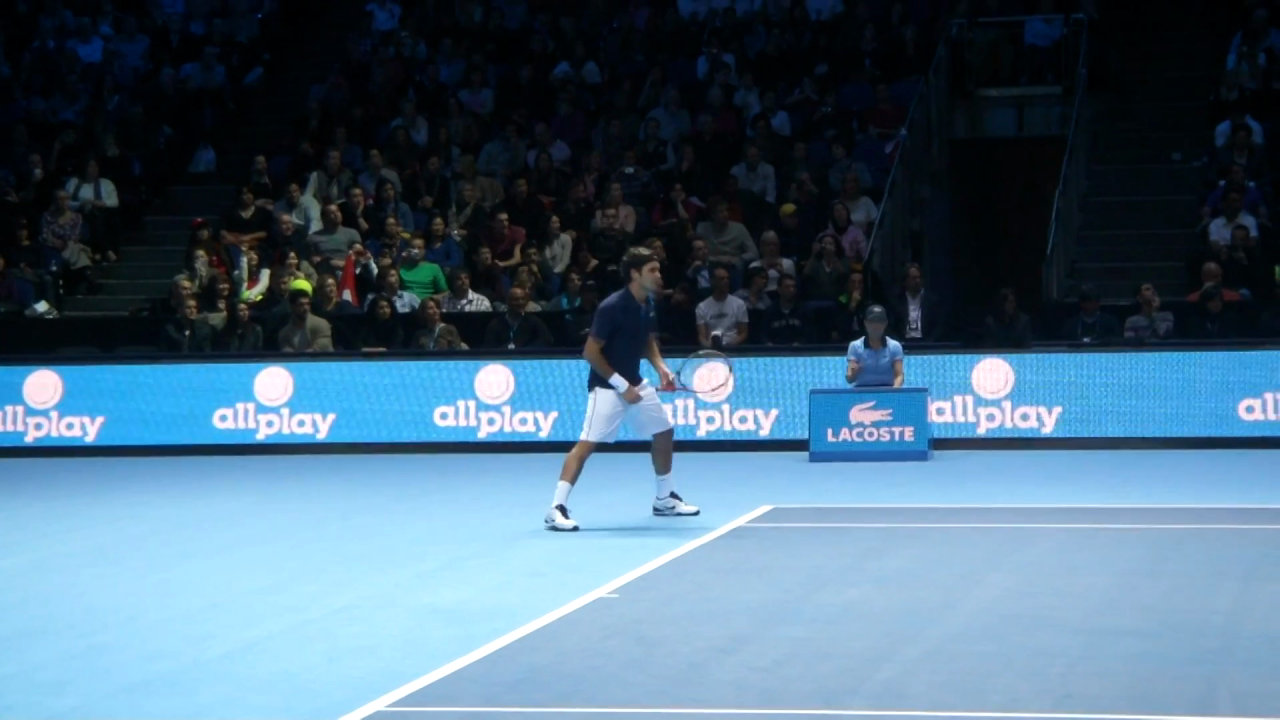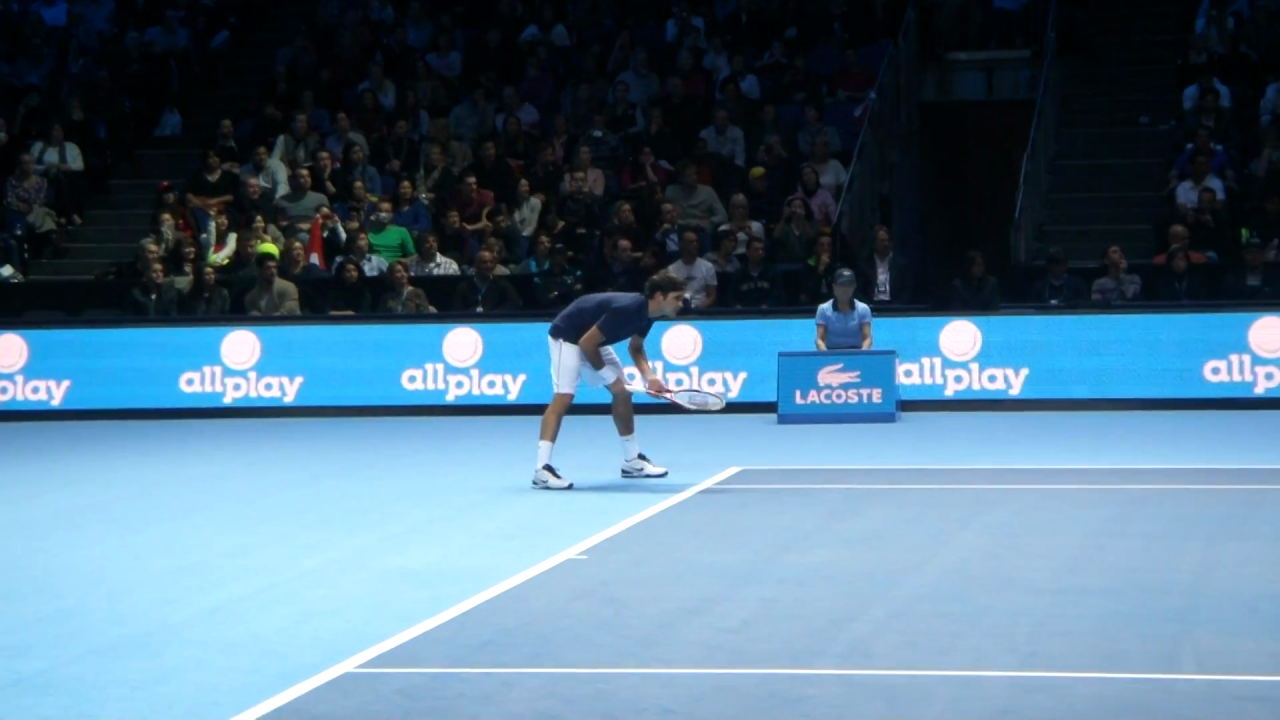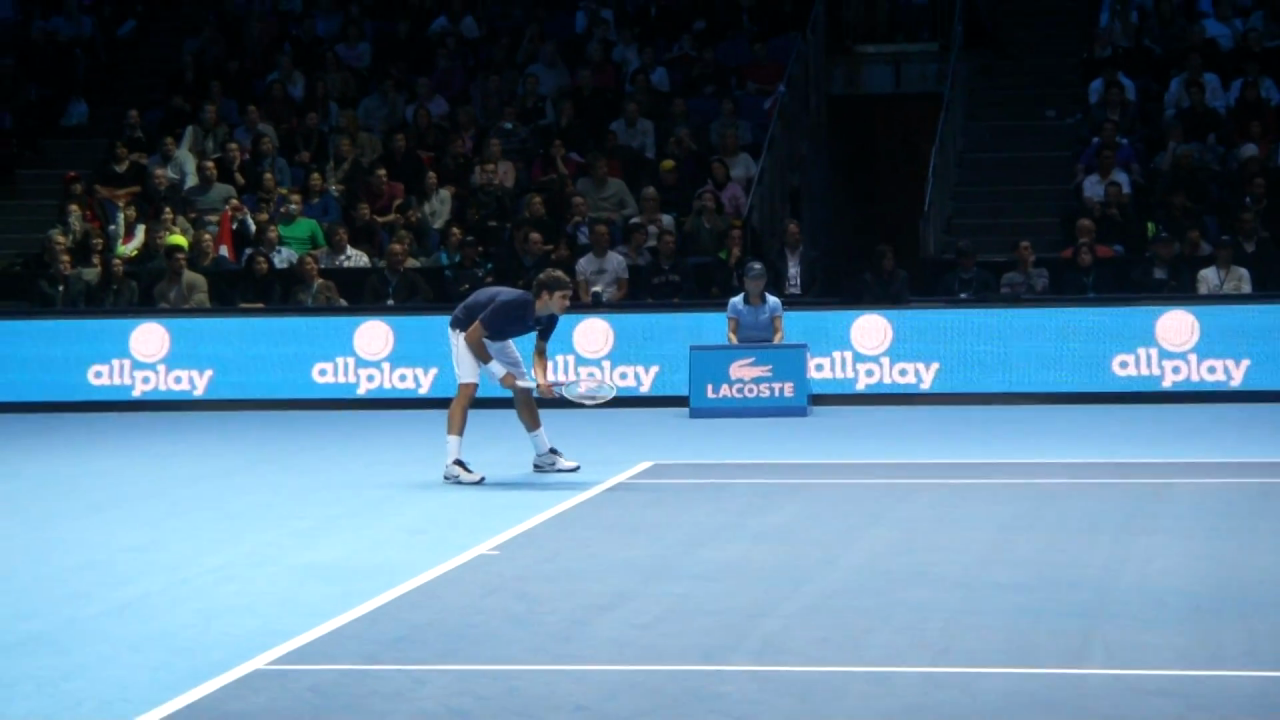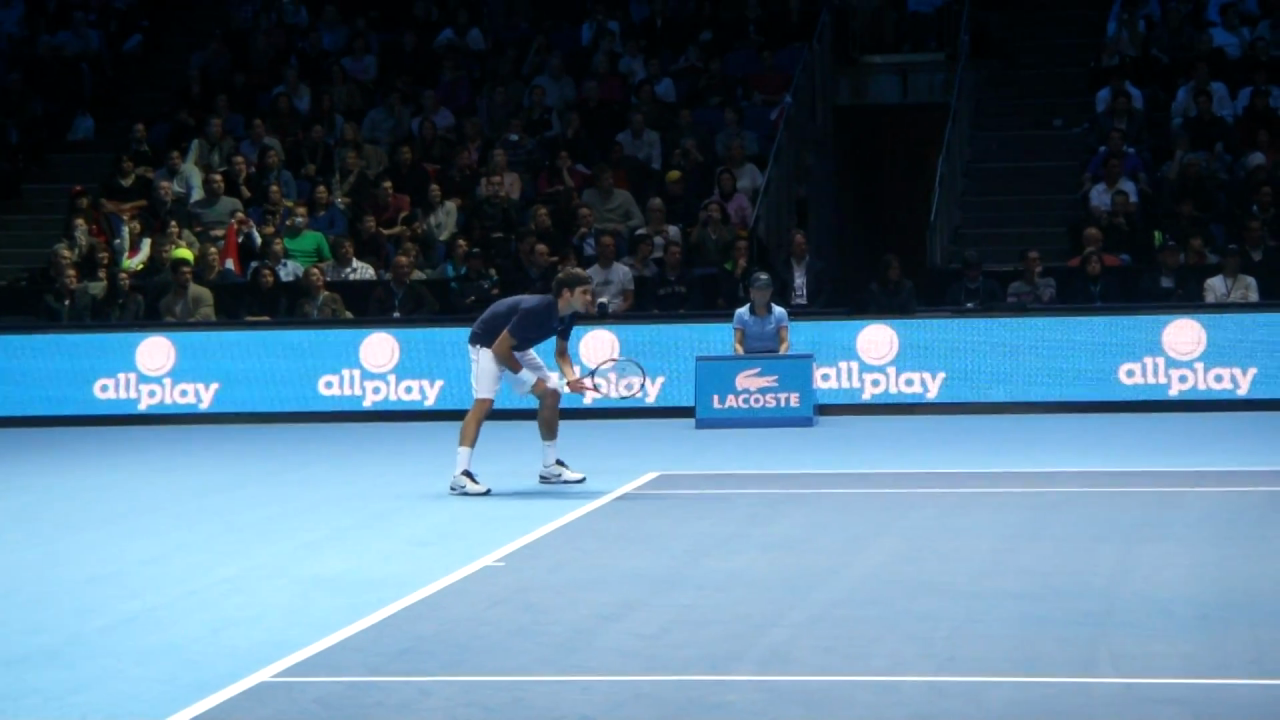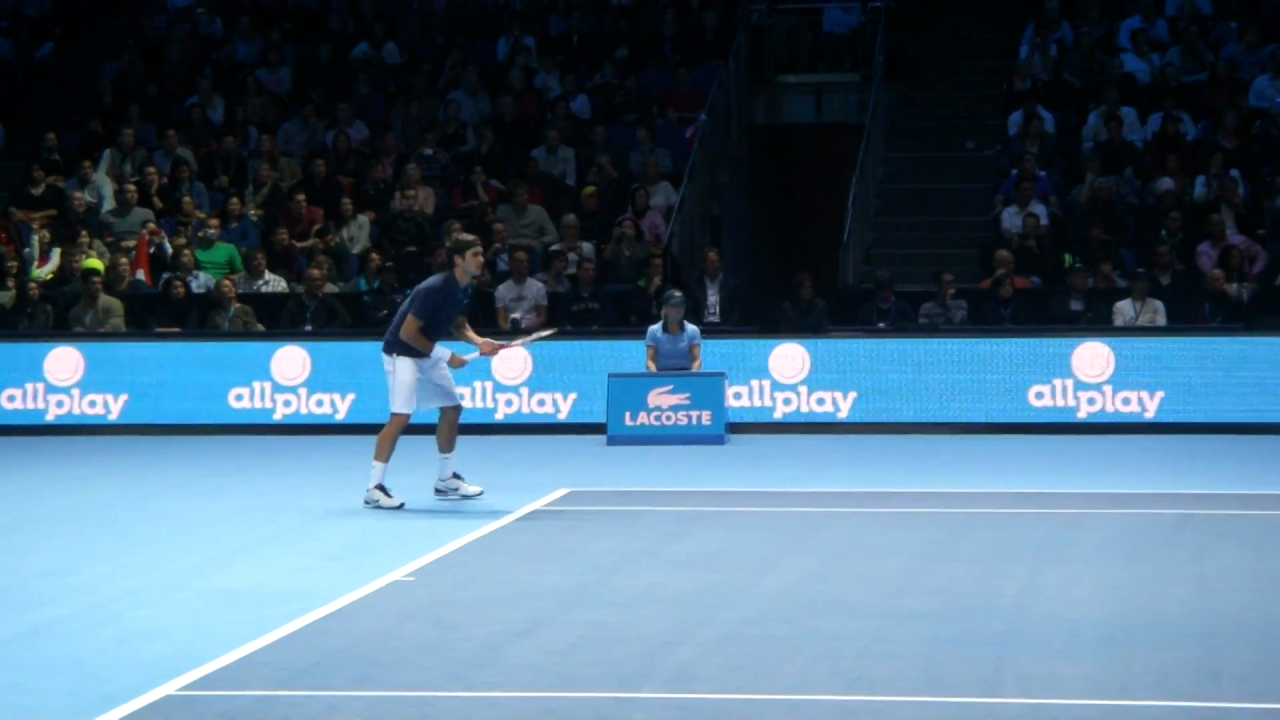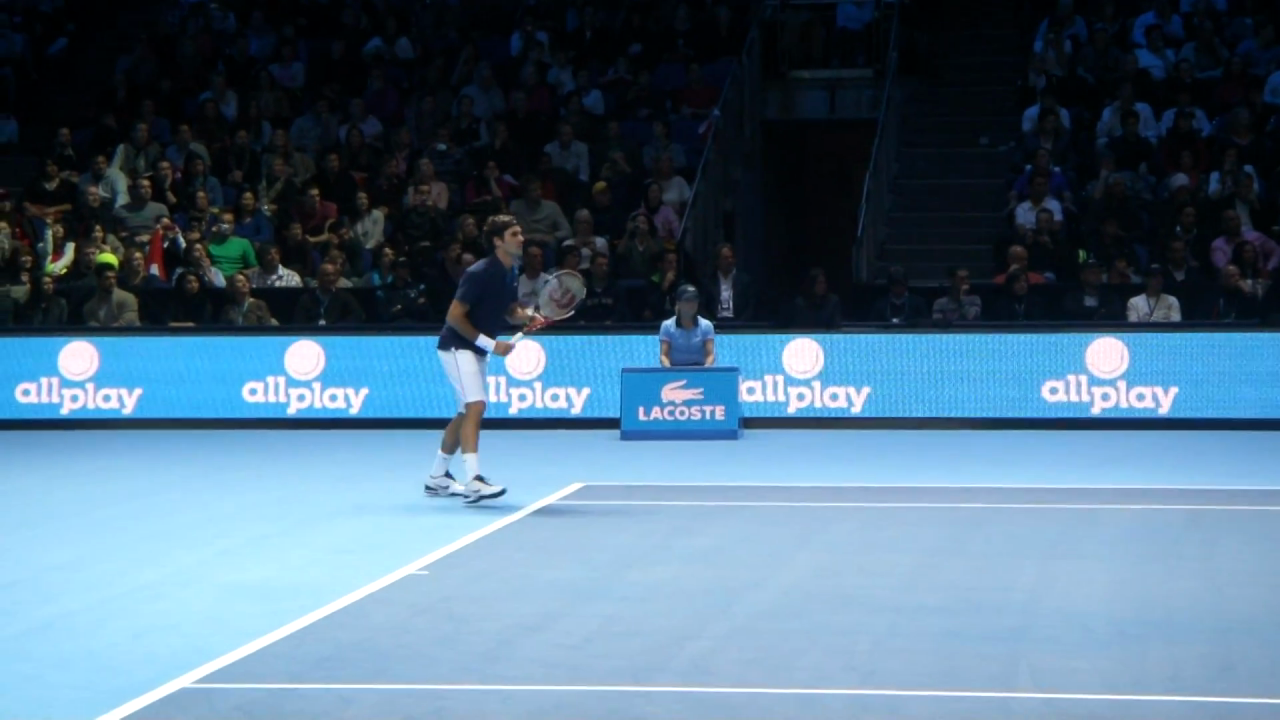
dt=0.5s
person 1, frame 1
left shoulder: (650, 303)
right shoulder: (612, 307)
right elbow: (591, 352)
left wrist: (662, 368)
right wrist: (621, 386)
left hip: (634, 382)
right hip: (607, 385)
left knee: (664, 432)
right knee: (589, 442)
left ankle: (664, 499)
right ankle: (558, 508)
person 1, frame 2
left shoulder: (647, 313)
right shoulder: (626, 309)
left elbow: (635, 348)
right elbow: (586, 343)
left wrist: (649, 376)
right wrist: (611, 377)
left hip: (594, 342)
right hip: (567, 336)
left knee: (623, 392)
right knee: (564, 397)
left ankle: (632, 461)
right ankle: (542, 469)
person 1, frame 3
left shoulder: (549, 317)
right shoulder: (510, 305)
left elbow: (539, 352)
right elbow: (472, 336)
left wrist: (541, 380)
right wrist: (500, 372)
left hip: (497, 335)
right hip: (467, 330)
left knee: (524, 389)
right knee: (468, 388)
left ankle: (544, 454)
right ankle: (452, 464)
person 1, frame 4
left shoulder: (568, 315)
right shoulder: (534, 310)
left elbow: (561, 352)
right elbow: (499, 349)
left wrist: (571, 378)
right wrist: (531, 380)
left hip: (517, 347)
right hip: (488, 344)
left knee: (551, 394)
right knee: (484, 403)
left ankle: (550, 467)
right ankle: (461, 475)
person 1, frame 5
left shoulder: (465, 289)
right shoulder: (434, 288)
left elbow: (459, 325)
right elbow: (407, 332)
left wrist: (479, 342)
right wrist: (446, 355)
left hip: (428, 354)
right hip: (402, 352)
left knee: (452, 408)
right knee: (400, 417)
left ankle: (447, 479)
right ankle: (374, 489)
person 1, frame 6
left shoulder: (510, 273)
right shoulder: (479, 273)
left elbow: (511, 313)
right elbow: (454, 317)
left wrist: (527, 317)
right wrist: (489, 343)
left hip: (477, 350)
right hip: (457, 347)
left knee: (467, 413)
right knee: (476, 406)
left ankle: (437, 478)
right ankle: (472, 481)
